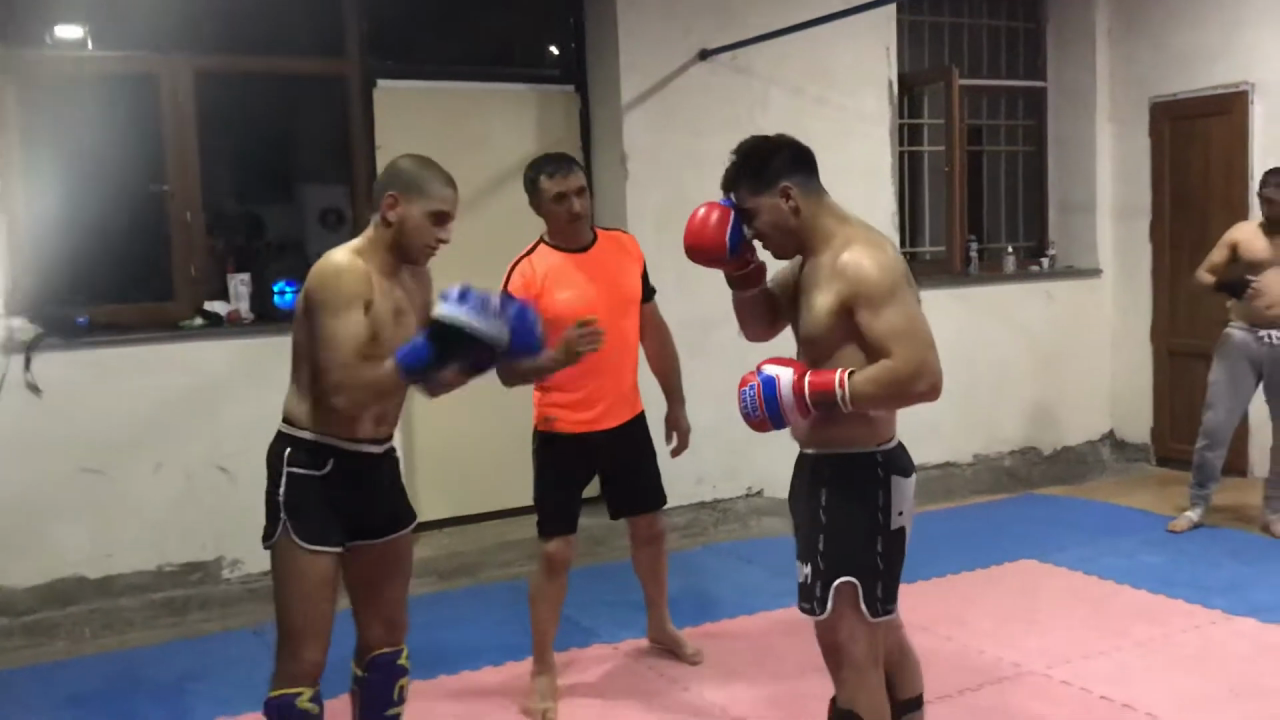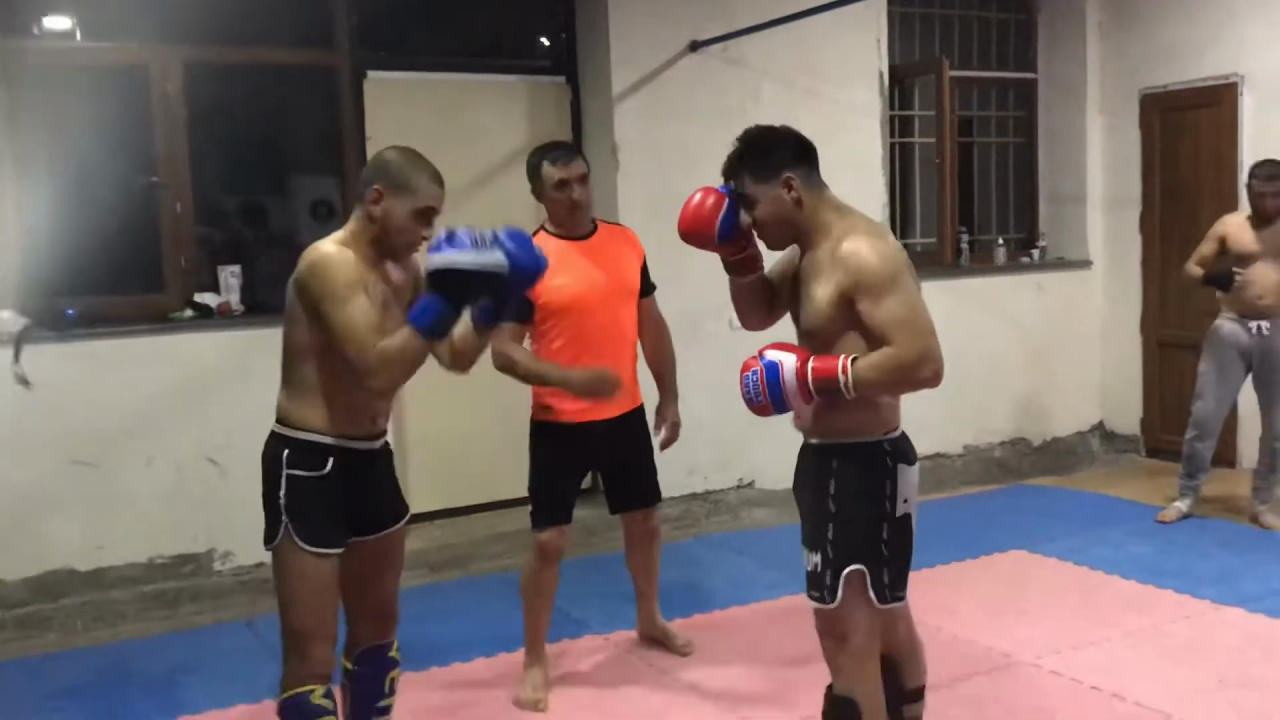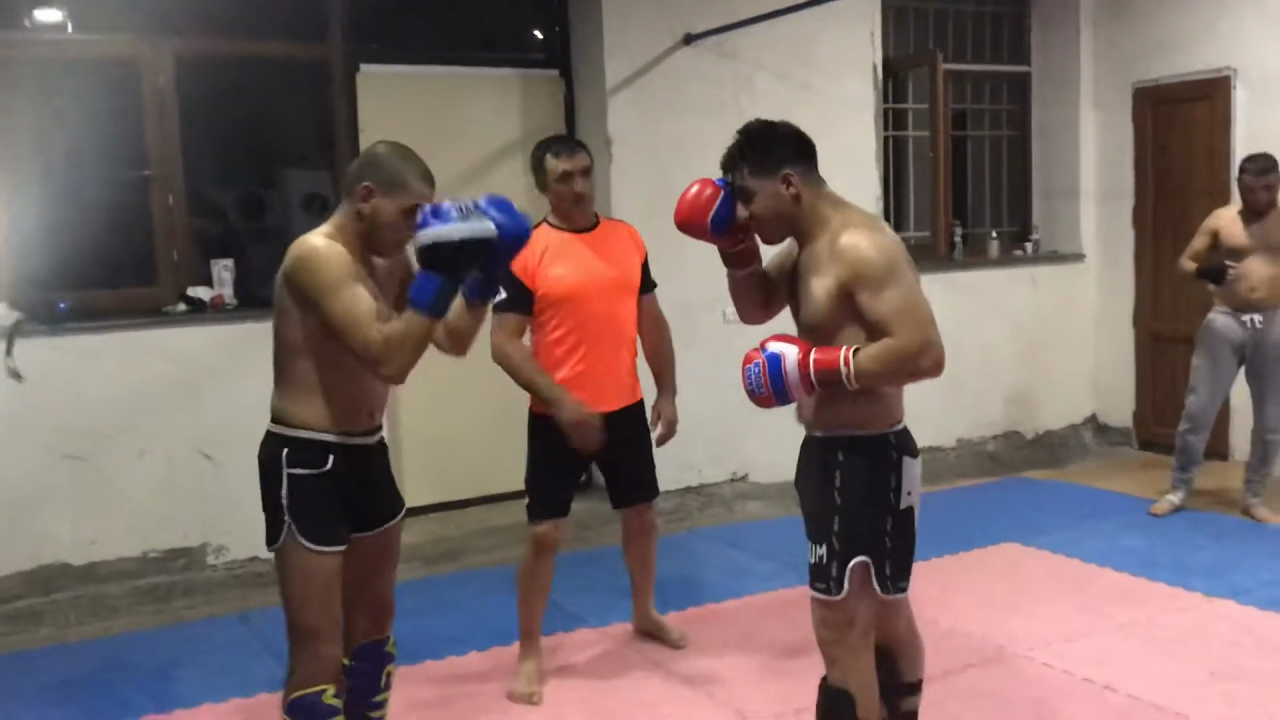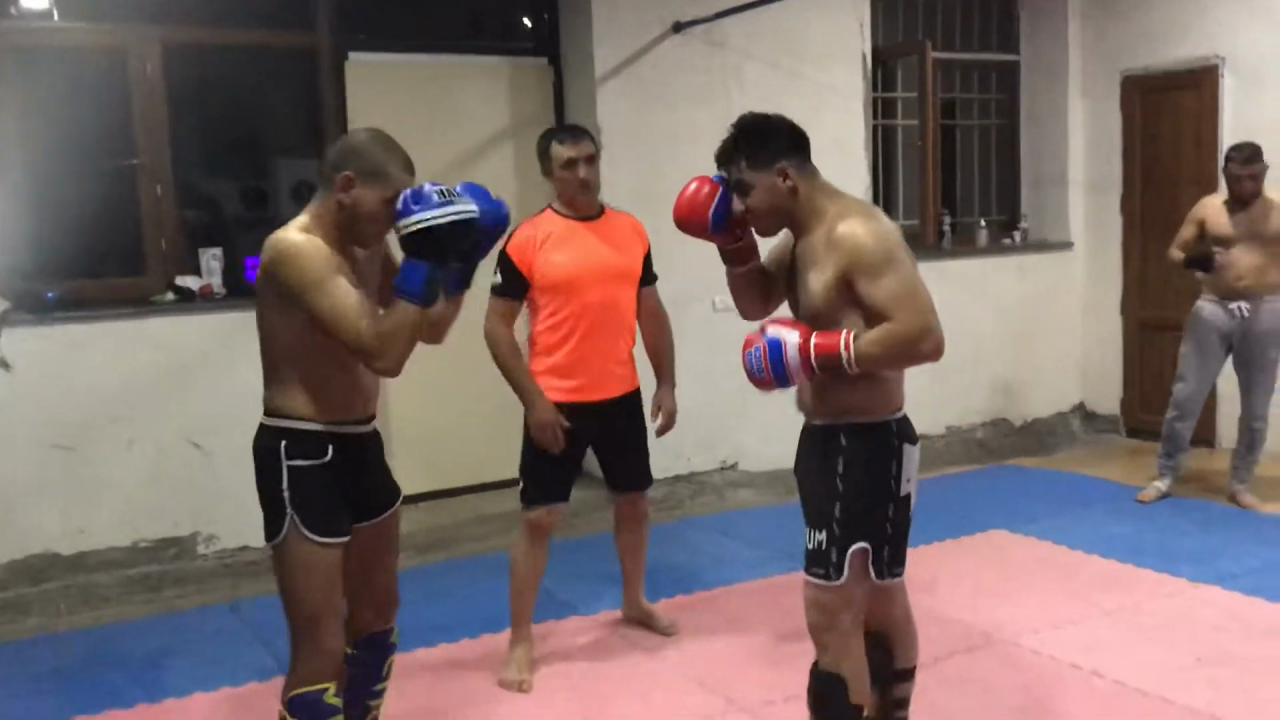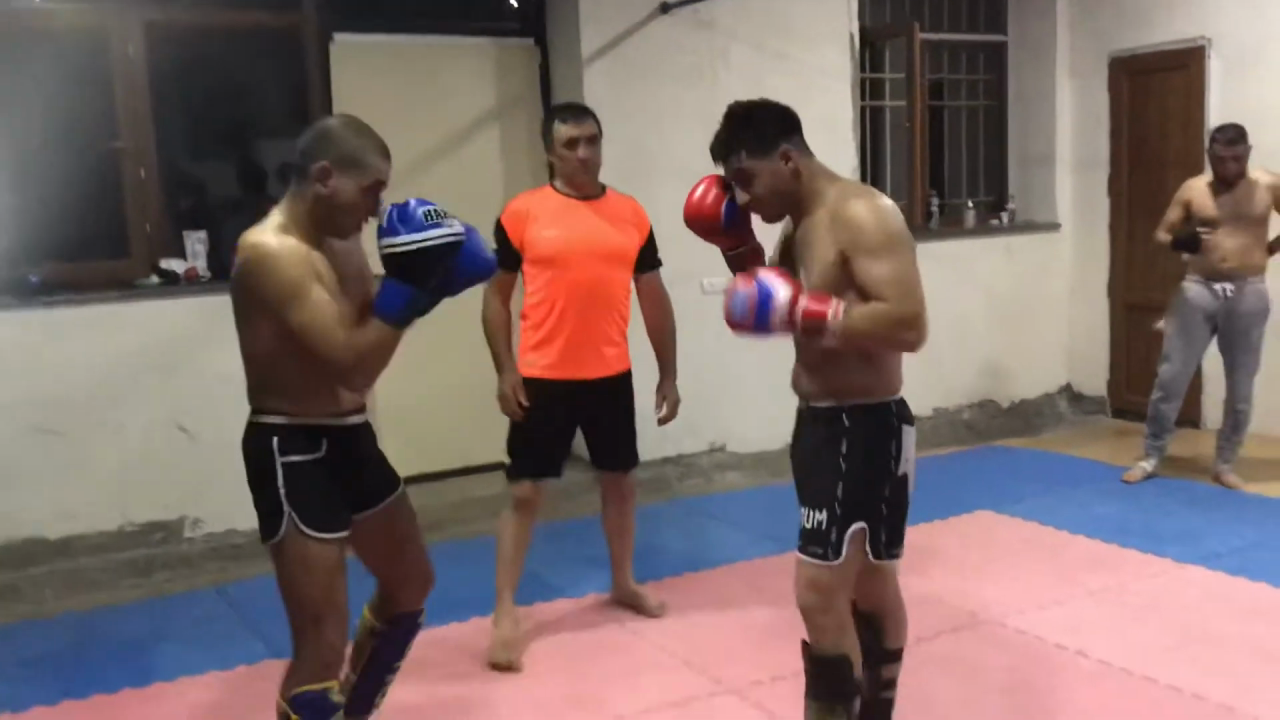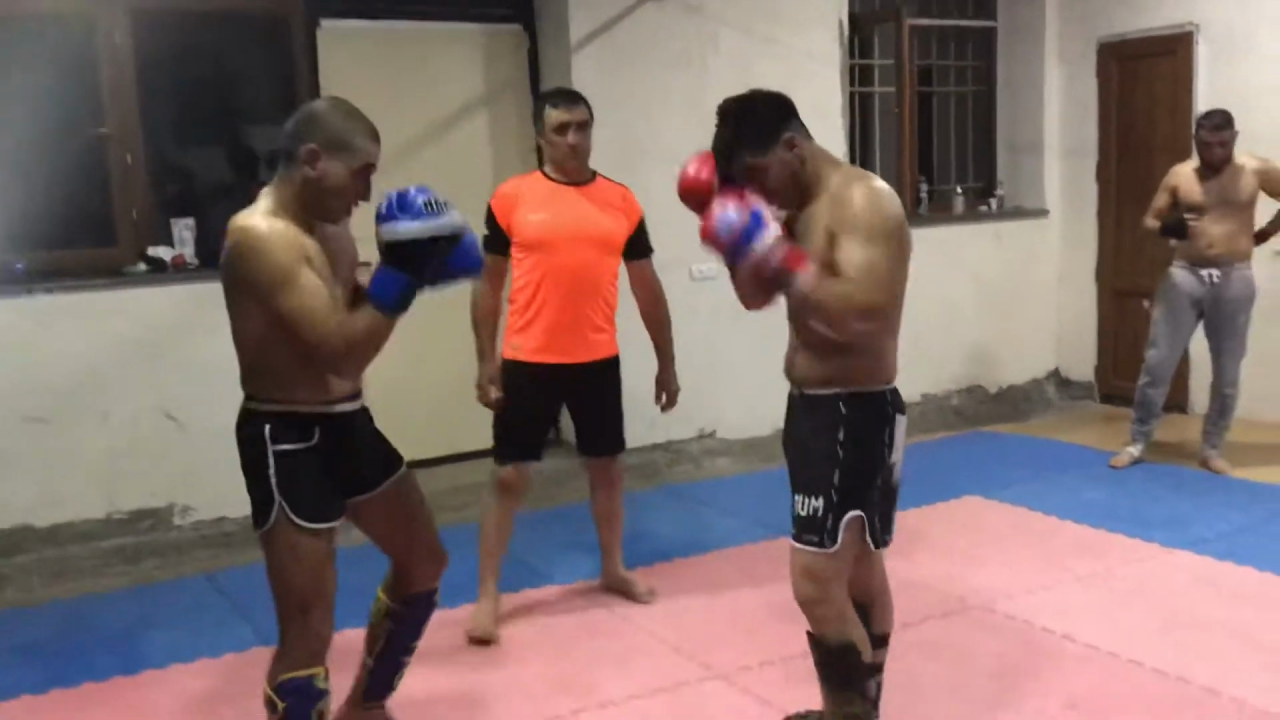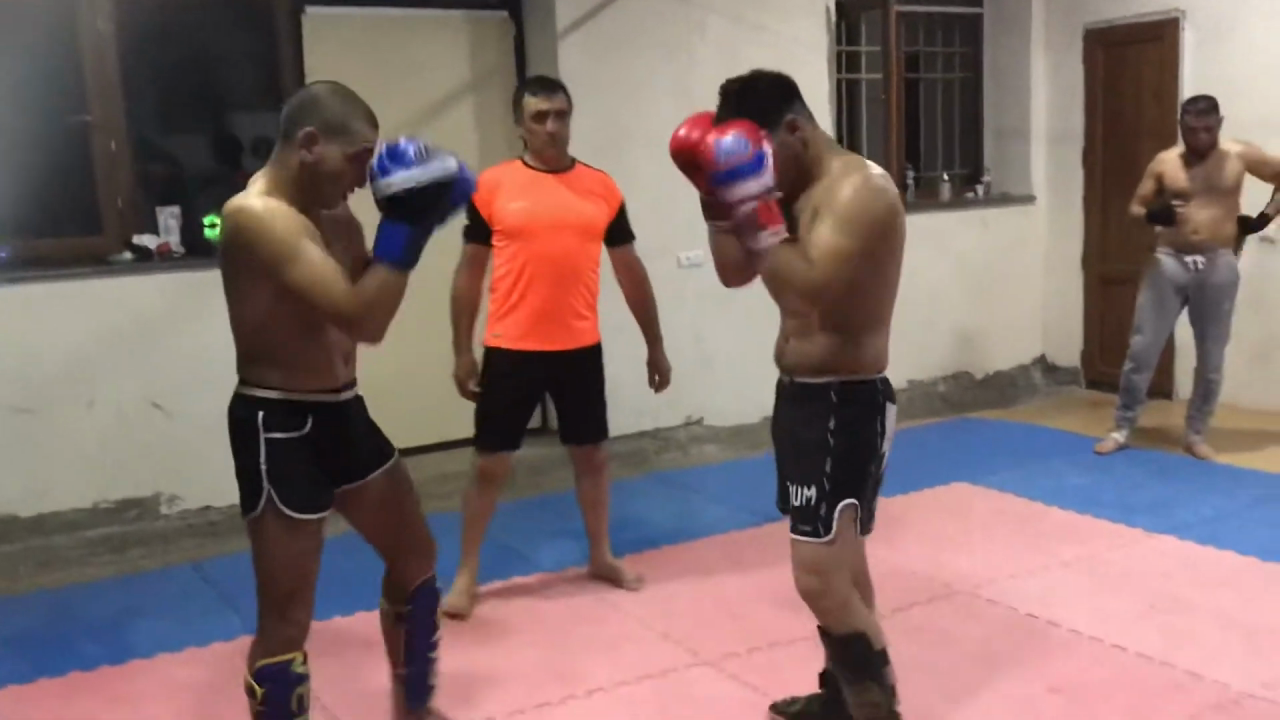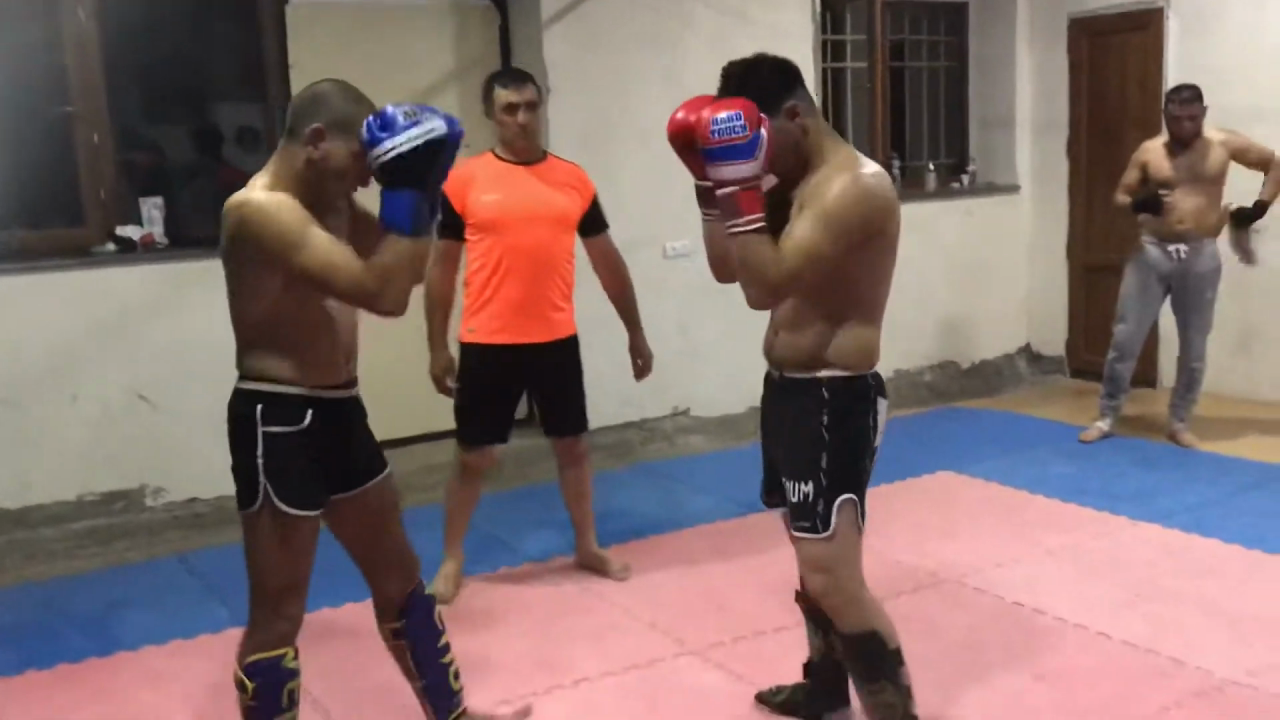
dt=0.1s
person 1, frame 1
left shoulder: (862, 262)
right shoulder: (812, 260)
left elbow: (922, 375)
right elbow: (760, 325)
left wrist: (809, 388)
right wrist: (740, 266)
left hip: (857, 478)
right hip: (830, 471)
left knee: (849, 650)
right knee: (877, 635)
person 1, frame 2
left shoulder: (862, 252)
right shoulder: (810, 251)
left elbow: (923, 362)
right elbow: (757, 314)
left wrist: (813, 374)
right wrist: (737, 252)
left hip: (863, 467)
right hip: (836, 460)
left knee: (847, 637)
right knee: (883, 623)
person 1, frame 3
left shoulder: (862, 246)
right shoulder: (807, 246)
left elbow: (924, 353)
right elbow: (754, 308)
left wrist: (813, 367)
right wrist: (734, 243)
left hip: (865, 461)
right hip: (834, 453)
left knee: (840, 633)
right knee: (885, 614)
person 1, frame 4
left shoulder: (859, 234)
right shoulder: (803, 237)
left elbow: (924, 338)
right elbow: (756, 305)
left wrist: (813, 350)
right wrist: (733, 240)
left hip: (865, 447)
right hip: (831, 440)
left knee: (832, 619)
right knee: (878, 600)
person 1, frame 5
left shoulder: (861, 215)
right shoulder: (800, 220)
left elbow: (907, 326)
right elbow: (764, 300)
left wrist: (800, 310)
right wrist: (737, 238)
left hip: (861, 429)
right hip: (825, 421)
left knee: (820, 597)
right knee: (867, 582)
person 1, frame 6
left shoulder: (861, 201)
right shoulder: (799, 206)
left elbow: (859, 315)
right elbow: (755, 296)
left wrist: (775, 257)
right wrist: (732, 230)
left hip: (855, 416)
right hip: (814, 408)
left knee: (817, 586)
right knee: (856, 570)
person 1, frame 7
left shoulder: (860, 189)
right shoulder: (795, 189)
left elbow: (803, 292)
right elbow: (734, 272)
left wrist: (758, 205)
right wrist: (716, 196)
left hip: (844, 406)
right hip: (803, 396)
left knee: (824, 579)
right knee: (837, 563)
person 1, frame 8
left shoulder: (853, 187)
right shoulder: (790, 180)
left elbow: (764, 289)
right elbow: (727, 268)
left wrist: (742, 187)
right wrist: (712, 181)
left hip: (834, 400)
right hip: (788, 389)
left knee: (831, 578)
right knee: (824, 560)
person 2, frame 1
left shoulder: (413, 278)
right shoulder: (341, 272)
left elbow: (432, 380)
right elbow: (341, 391)
left wrist: (481, 349)
right wrist: (430, 344)
left hip: (377, 468)
right hip: (313, 468)
left knee: (386, 639)
right knee: (303, 661)
person 2, frame 2
left shoulder: (404, 270)
right shoulder: (328, 264)
left elbow: (455, 359)
right elbow: (377, 371)
left wrist: (493, 299)
right wrist: (445, 297)
left hip: (371, 460)
right hip: (309, 468)
left knee: (377, 633)
right knee: (311, 658)
person 2, frame 3
left shoulder: (389, 260)
right shoulder: (316, 257)
left elbow: (455, 341)
right elbow: (390, 360)
left wrist: (481, 271)
right wrist: (440, 273)
left hip: (367, 457)
right hip: (306, 465)
left knee: (373, 627)
right knee: (319, 652)
person 2, frame 4
left shoulder: (368, 249)
right shoulder: (295, 251)
left elbow: (430, 330)
right elbow: (384, 354)
left wrist: (460, 260)
right wrist: (426, 262)
left hip: (361, 445)
right hip: (301, 456)
left knee: (376, 615)
right knee: (320, 647)
person 2, frame 5
left shoulder: (342, 241)
right shoulder: (270, 254)
left elbow: (364, 330)
right elbow: (353, 366)
left wrist: (426, 286)
right wrist: (408, 281)
left hip: (352, 439)
right hip: (295, 454)
left knee: (410, 586)
right knee: (322, 642)
person 2, frame 6
left shoulder: (328, 224)
right shoulder: (260, 237)
left elbow: (354, 317)
right elbow: (343, 351)
left wrist: (416, 268)
right wrist: (401, 270)
left hip: (348, 424)
right hip: (288, 443)
left knee: (423, 563)
right knee: (309, 631)
person 2, frame 7
left shoulder: (325, 203)
right shoulder: (256, 218)
left elbow: (368, 285)
right elbow: (365, 320)
left wrist: (415, 220)
right wrist: (403, 220)
left hip: (340, 412)
right hip: (281, 427)
left knee: (414, 561)
right knee: (285, 621)
person 2, frame 8
left shoulder: (329, 200)
right shoulder: (260, 210)
left elbow: (390, 271)
right elbow: (385, 294)
left wrist: (414, 187)
right wrist: (408, 187)
left hip: (340, 412)
right hip: (280, 425)
left knee: (399, 578)
right knee: (278, 616)
person 3, frame 1
left shoulder: (626, 250)
right shoulder: (527, 275)
left elbow: (654, 328)
right elbow: (508, 364)
left wrist: (677, 404)
right wrist: (558, 356)
left hip: (627, 421)
right hip: (562, 432)
left knee: (650, 526)
right knee: (555, 551)
left ankle: (660, 627)
right ankle: (543, 670)
person 3, frame 2
left shoulder: (626, 243)
left elbow: (651, 324)
right elbow: (503, 352)
left wrist: (669, 397)
right wrist: (569, 378)
left hip: (626, 413)
right hip: (560, 423)
left knee: (644, 522)
right knee: (549, 541)
left ankle: (650, 620)
right ankle: (535, 660)
person 3, frame 3
left shoulder: (628, 239)
right shoulder: (529, 254)
left elbow: (650, 320)
right elbow: (505, 343)
left wrist: (667, 394)
right wrist: (560, 402)
left hip: (625, 408)
right hip: (562, 417)
left knee: (641, 515)
right knee: (545, 533)
left ankle: (645, 614)
right ankle: (529, 654)
person 3, frame 4
left shoulder: (631, 231)
right shoulder: (527, 239)
left elbow: (651, 312)
right elbow: (497, 326)
left wrist: (666, 385)
right wrist: (533, 399)
left hip: (621, 396)
right hip: (555, 403)
left knee: (634, 503)
right knee: (539, 518)
left ankle: (635, 601)
right ankle: (520, 641)
person 3, frame 5
left shoulder: (632, 214)
right shoulder: (522, 213)
left elbow: (653, 297)
right elbow: (495, 298)
left wrist: (668, 374)
right wrist: (505, 374)
left hip: (611, 376)
right hip: (542, 379)
left knee: (619, 482)
right knee: (525, 494)
left ankle: (624, 584)
right ankle: (505, 616)
person 3, frame 6
left shoulder: (623, 202)
right shoulder: (511, 198)
left elbow: (646, 285)
right elbow: (488, 283)
left wrist: (666, 362)
right wrist: (486, 360)
left hip: (598, 362)
right hip: (528, 363)
left knee: (607, 467)
right knee: (510, 476)
left ankle: (613, 569)
right ankle: (488, 594)
person 3, frame 7
left shoulder: (602, 188)
right shoulder: (491, 185)
left elbow: (631, 271)
right elbow: (468, 272)
left wrist: (655, 347)
right wrist: (462, 351)
left hip: (579, 348)
right hip: (509, 351)
left knee: (590, 455)
right knee: (491, 465)
left ankle: (601, 557)
right ankle: (466, 574)
person 3, frame 8
left shoulder: (574, 180)
right shoulder: (463, 179)
left elbow: (607, 259)
right elbow: (442, 267)
left wrist: (636, 334)
right wrist: (437, 347)
left hip: (556, 340)
right hip: (486, 344)
left knee: (572, 446)
right knee: (474, 458)
left ankle: (587, 547)
right ankle: (451, 562)
person 4, frame 1
right shoulder: (1240, 234)
right elbow: (1201, 274)
right wrist: (1223, 284)
right hip: (1241, 339)
right knee: (1215, 425)
right ankle: (1197, 506)
person 4, frame 2
right shoulder: (1229, 226)
right elbow: (1191, 267)
right wrist: (1210, 277)
right hip: (1231, 330)
right knee: (1205, 416)
right ankle: (1186, 497)
person 4, frame 3
right shoulder: (1220, 220)
right elbow: (1184, 261)
right wrist: (1203, 272)
right hip: (1224, 323)
right knee: (1198, 409)
right ankle: (1178, 489)
person 4, frame 4
right shoulder: (1208, 208)
right elbow: (1174, 251)
right wrist: (1191, 260)
right hip: (1212, 311)
right knee: (1185, 397)
left ankle: (1240, 483)
right ankle: (1165, 476)
person 4, frame 5
right shoulder: (1192, 190)
right elbow: (1160, 233)
right wrist: (1177, 242)
left hip: (1247, 295)
right hip: (1197, 292)
left knee: (1240, 388)
right knee: (1170, 377)
left ankle: (1224, 463)
right ankle: (1150, 456)
person 4, frame 6
right shoulder: (1179, 176)
right elbow: (1148, 220)
right wrist: (1166, 228)
left hip: (1234, 280)
right hip: (1184, 277)
left knee: (1227, 373)
right knee: (1157, 363)
left ankle: (1212, 448)
right ankle: (1138, 442)
person 4, frame 7
left shoulder: (1241, 156)
right shoulder: (1164, 162)
right elbow: (1134, 206)
right wrist: (1152, 215)
left hip: (1217, 267)
right hip: (1167, 264)
left knee: (1210, 359)
right knee: (1142, 349)
left ankle: (1195, 434)
right ankle: (1122, 428)
person 4, frame 8
left shoulder: (1225, 144)
right shoulder: (1149, 151)
right elbow: (1120, 195)
right wrist: (1139, 204)
left hip: (1200, 256)
right hip: (1152, 253)
left knee: (1194, 348)
right knee: (1125, 338)
left ankle: (1179, 422)
right ankle: (1106, 416)
